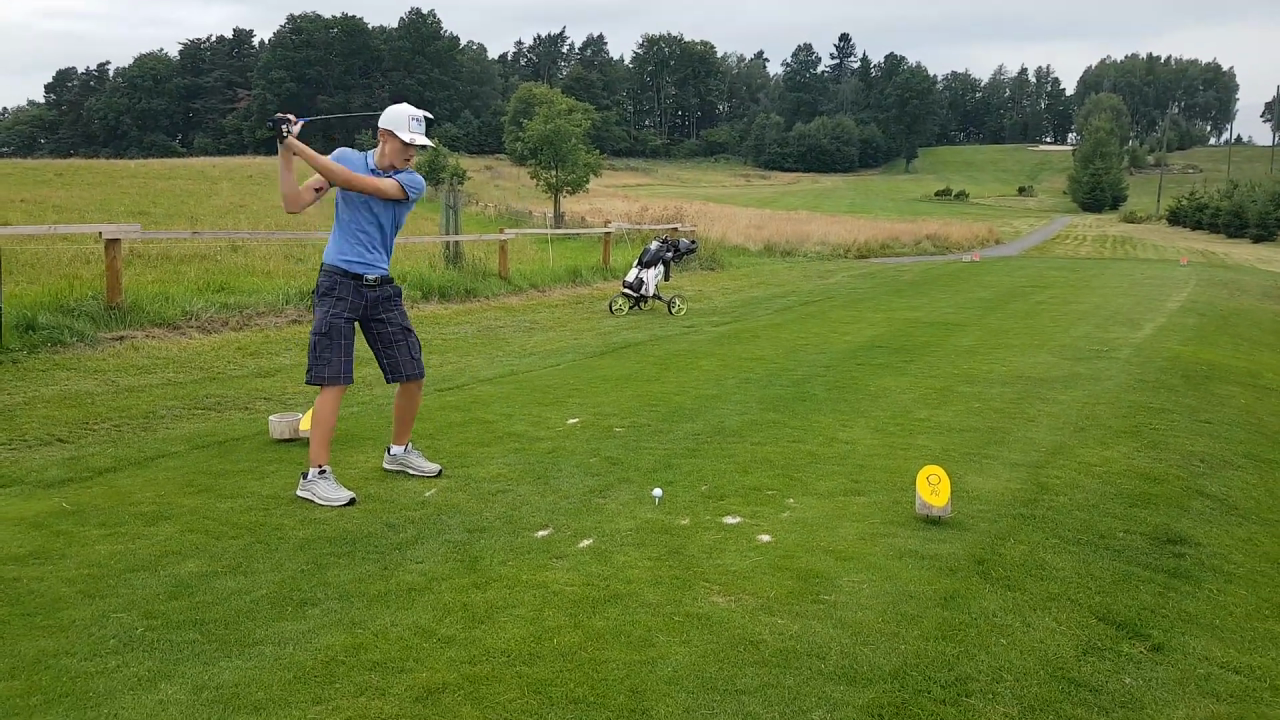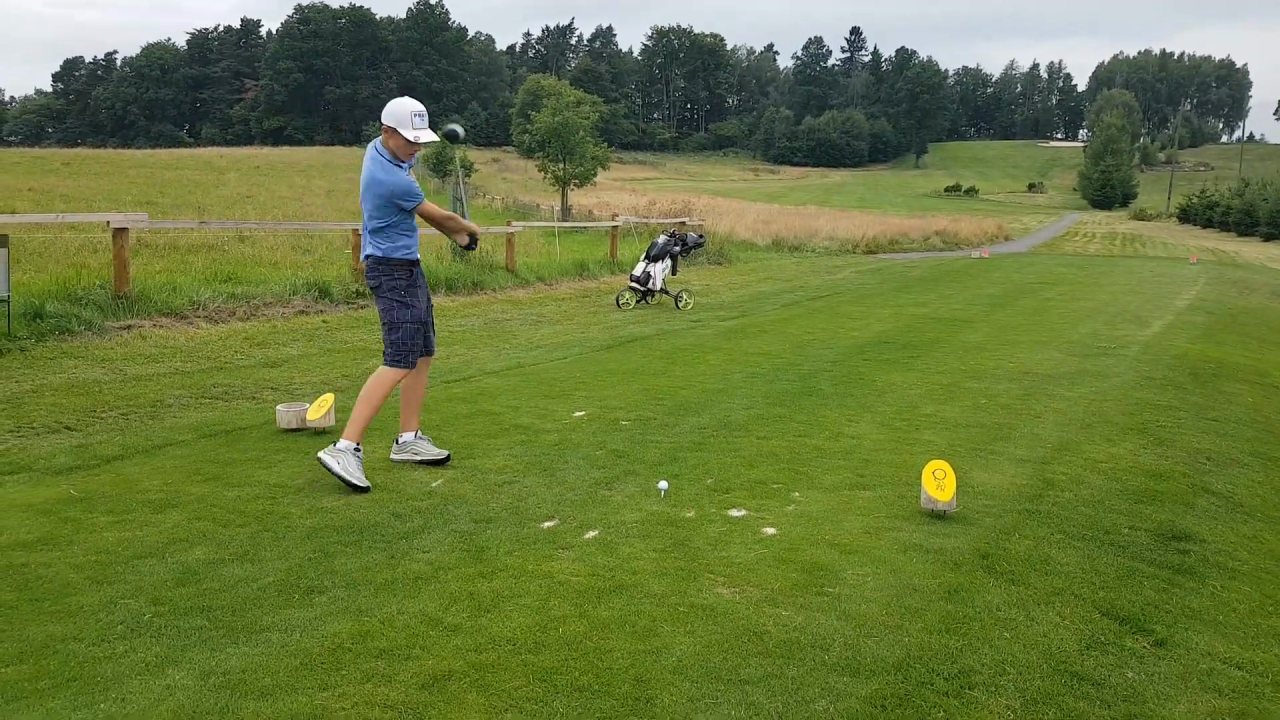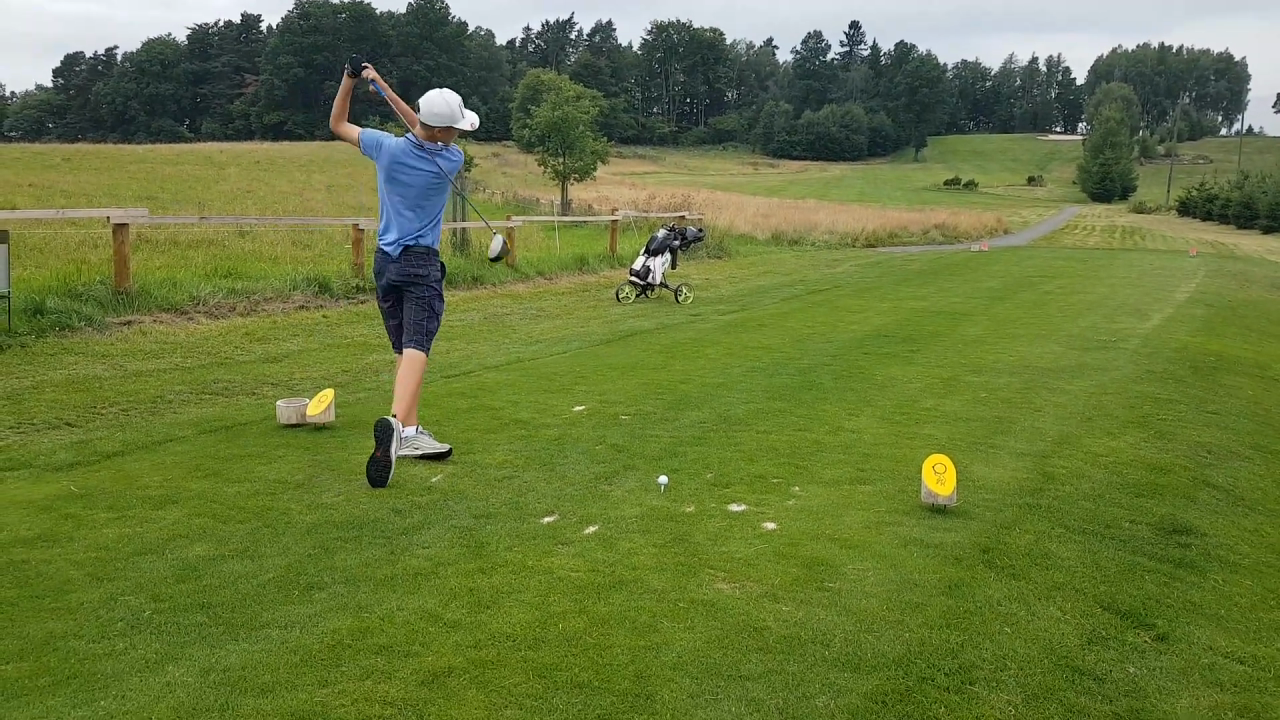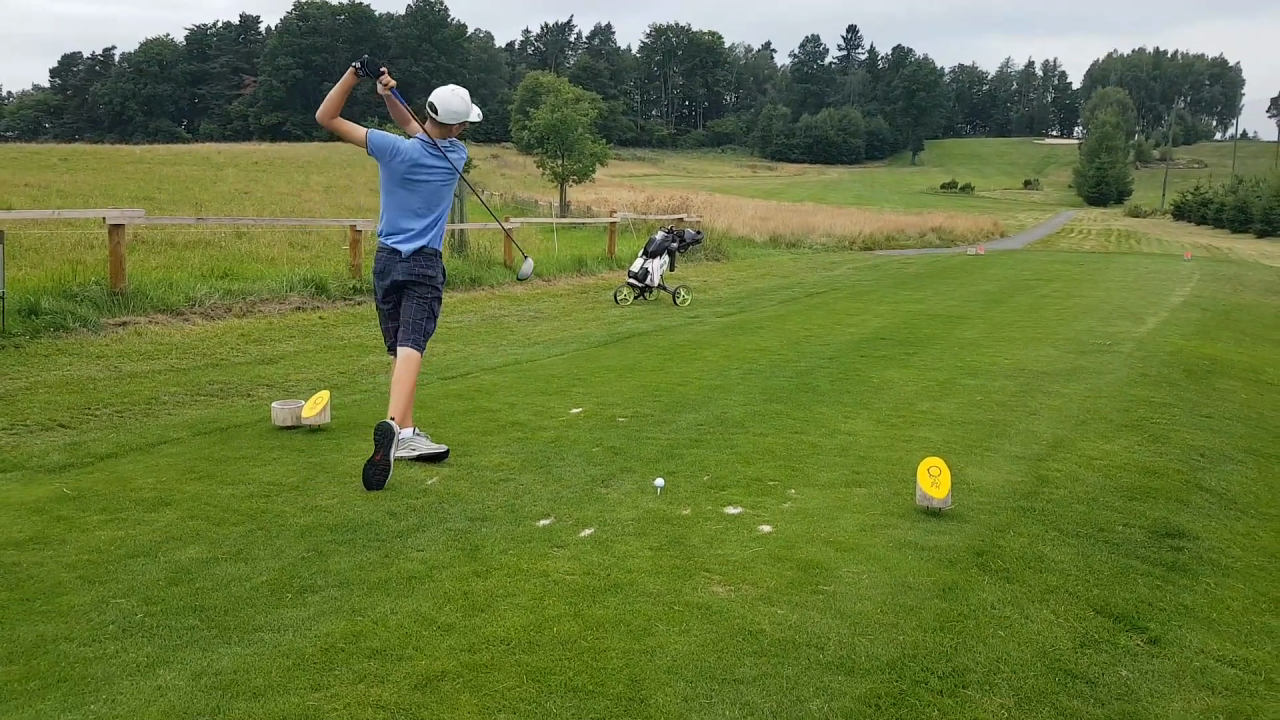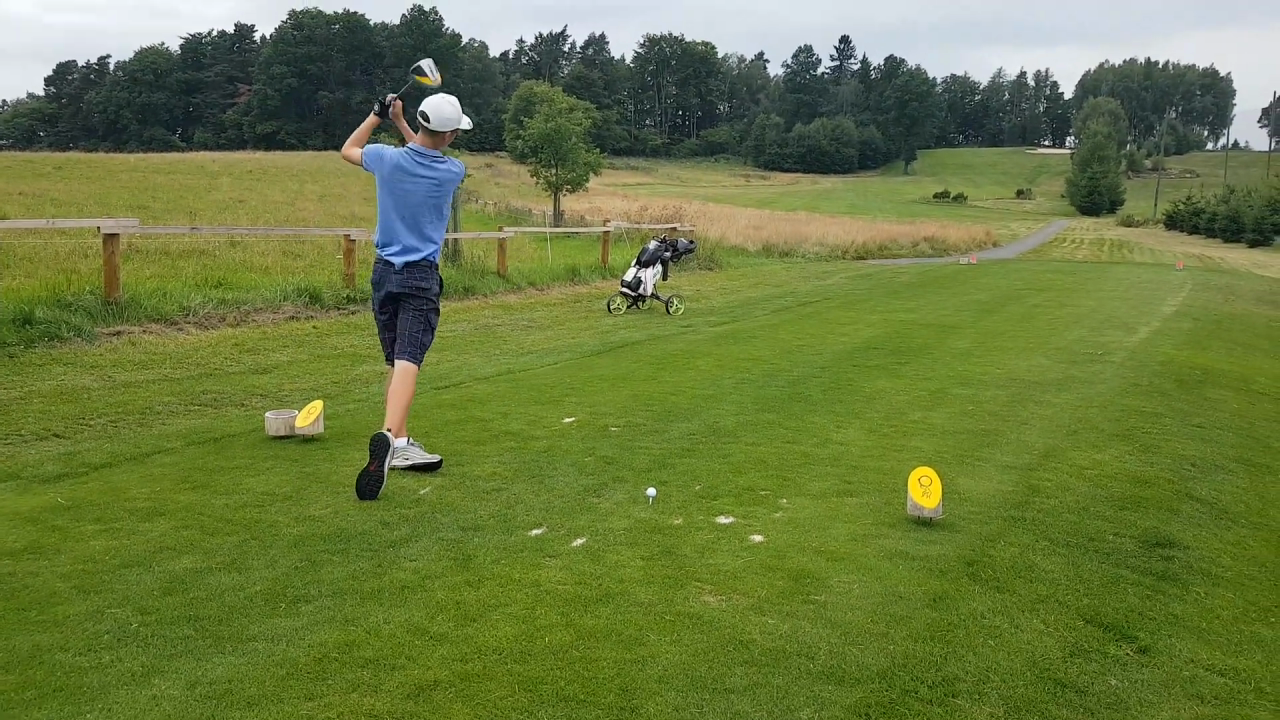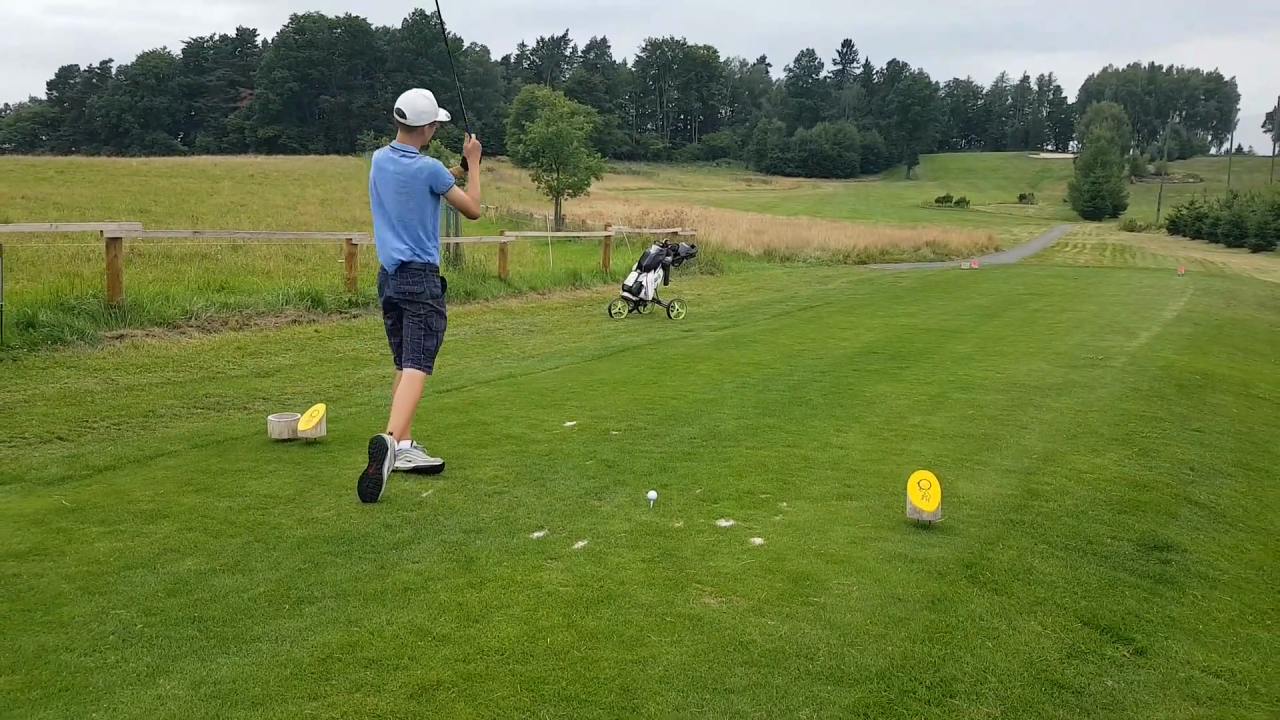
dt=0.3s
person 1, frame 1
left shoulder: (412, 182)
right shoulder: (347, 157)
left elbow: (353, 181)
right elbow: (293, 204)
left wrist: (298, 146)
right wrist: (285, 148)
left hip: (380, 287)
right hip: (338, 284)
left knee: (412, 375)
right knee: (333, 381)
left ankle: (399, 451)
right ankle: (315, 474)
person 1, frame 2
left shoulder: (380, 146)
right shoulder: (392, 180)
left elbow: (423, 212)
right elbow: (435, 217)
left wrist: (450, 230)
right wrist: (466, 228)
left hip: (397, 268)
right hip: (395, 271)
left knee: (419, 354)
right knee: (400, 362)
left ankle: (408, 438)
right ankle: (344, 447)
person 1, frame 3
left shoulder: (384, 146)
right shoulder: (450, 159)
left elbow: (337, 126)
right elbow: (417, 126)
left wrist: (350, 79)
right wrist: (383, 86)
left hip: (385, 261)
right hip: (420, 264)
left knee: (407, 348)
right knee: (416, 349)
left ankle: (407, 433)
right ankle: (394, 425)
person 1, frame 4
left shoulder: (394, 149)
right shoulder: (457, 156)
left elbow: (327, 118)
right elbow: (417, 134)
left wrist: (353, 74)
right wrist: (392, 96)
left hip: (386, 260)
right hip: (425, 266)
left knee: (400, 349)
right knee: (411, 348)
left ankle: (406, 433)
right ankle: (392, 425)
person 1, frame 5
left shoulder: (386, 159)
right shoulder: (453, 170)
left elbow: (348, 149)
left wrist: (378, 115)
right wrist: (400, 120)
left hip: (385, 272)
right hip: (422, 277)
left knee: (397, 360)
right knee: (407, 361)
left ankle: (401, 444)
right ankle: (389, 437)
person 1, frame 6
left shoulder: (379, 160)
right shoulder: (427, 167)
right elbow: (472, 208)
left wrist: (462, 171)
right wrist: (473, 162)
left hip: (390, 277)
right hip: (419, 278)
left knee: (405, 365)
right knee: (416, 367)
left ankle: (403, 446)
right ankle: (390, 441)
